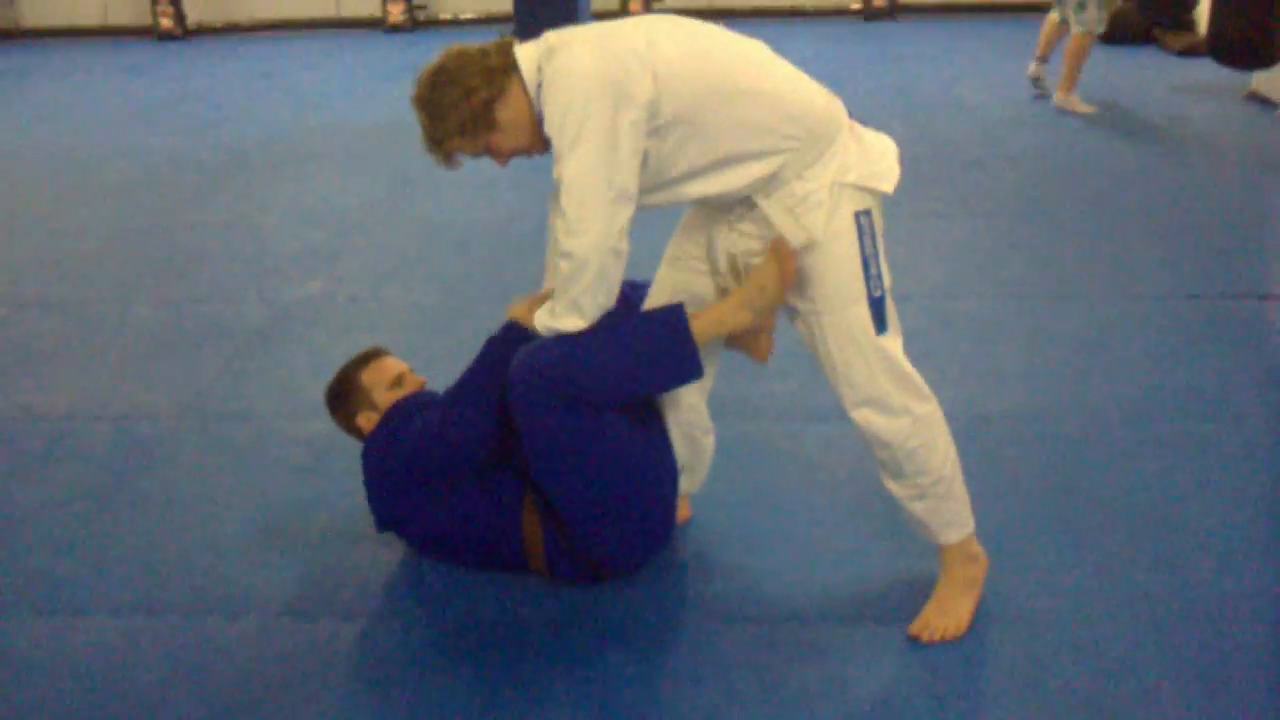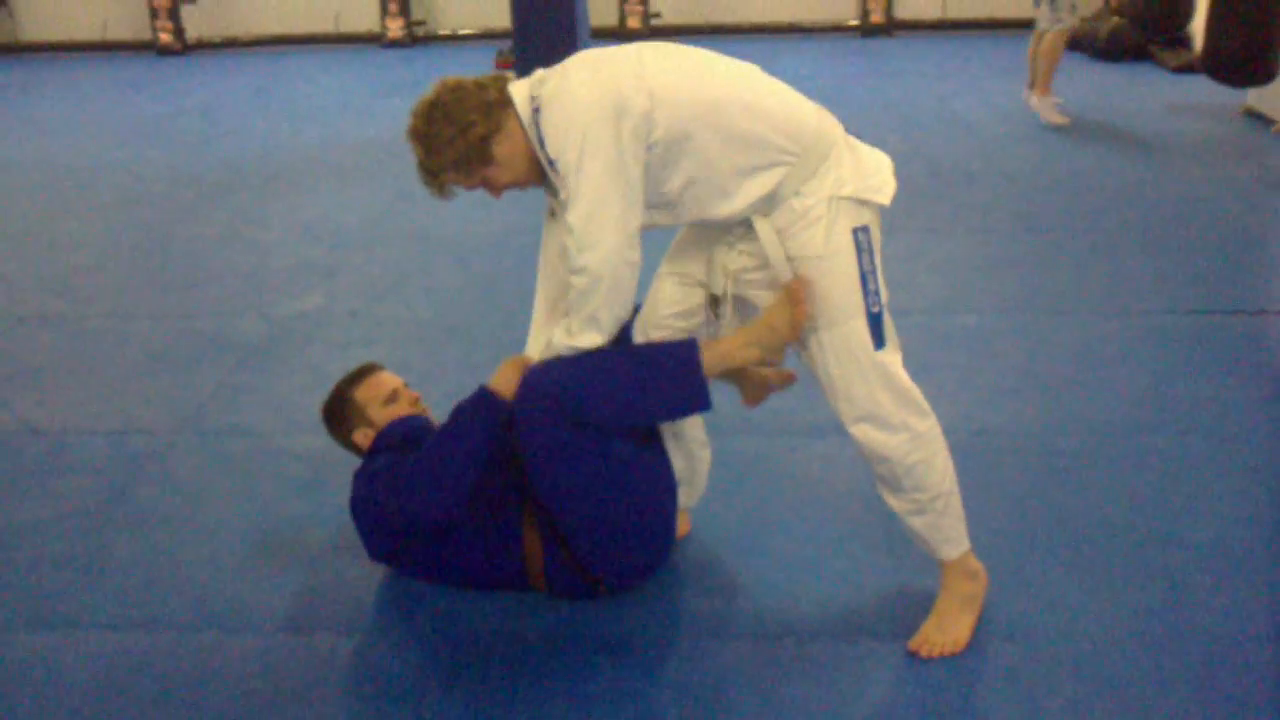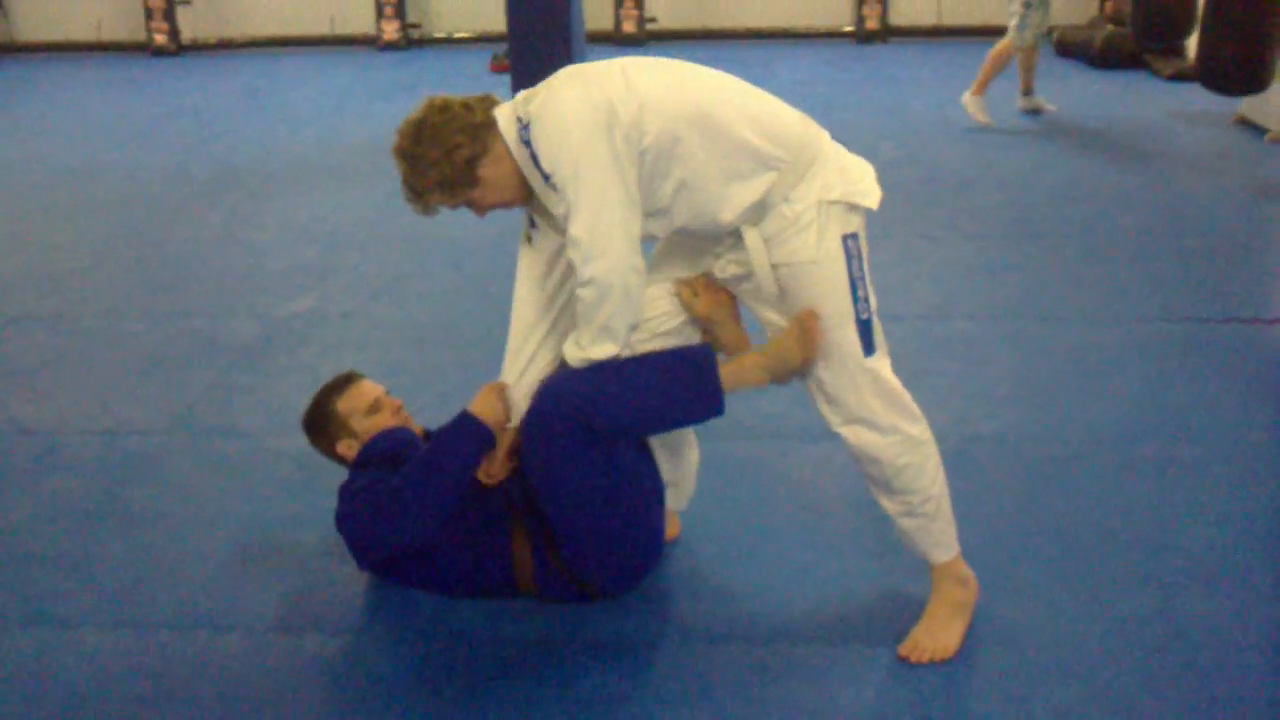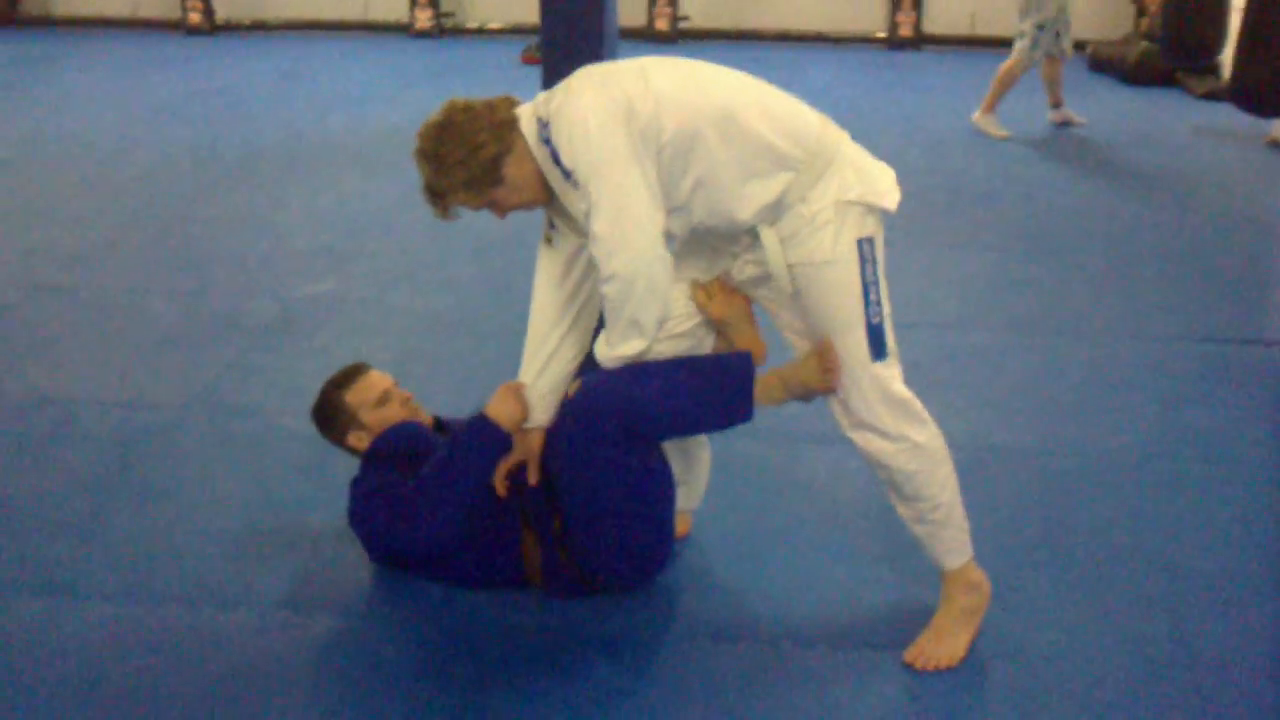
dt=0.2s
person 1, frame 1
left shoulder: (582, 83)
right shoulder: (560, 79)
left elbow: (595, 247)
right elbow: (576, 228)
left wrist: (550, 345)
left hip: (813, 180)
right hip: (737, 187)
left knee: (872, 384)
left ankle: (960, 553)
person 1, frame 2
left shoulder: (576, 110)
right shoulder: (552, 122)
left elbow: (603, 267)
right elbow: (564, 266)
left hip: (811, 196)
right hip: (731, 207)
left knee: (872, 400)
left ankle: (960, 572)
person 1, frame 3
left shoulder: (566, 123)
right shoulder: (540, 149)
left elbow: (609, 275)
right elbow: (543, 290)
left wrist: (575, 377)
right wrist: (515, 416)
left hip: (798, 202)
right hip: (715, 215)
left knee: (860, 400)
left ankle: (951, 576)
person 1, frame 4
left shoulder: (583, 121)
right shoulder: (558, 152)
left elbow: (635, 269)
right elbow: (563, 291)
left wrist: (610, 371)
right wrist: (535, 418)
left hip: (816, 202)
right hip: (732, 217)
left knee: (870, 401)
right knee: (660, 356)
left ankle: (961, 579)
person 2, frame 1
left shoulder: (433, 423)
right shoulder: (390, 458)
right elbow: (463, 426)
right wrist: (513, 331)
left hip: (637, 483)
right hip: (615, 518)
right knee: (535, 369)
right ankle: (736, 311)
person 2, frame 2
left shoulder: (437, 445)
right shoulder: (379, 490)
right elbow: (431, 493)
right wrist: (494, 399)
left hip: (633, 500)
right hip: (614, 538)
right knee: (546, 391)
left ankle: (732, 344)
right ankle: (744, 347)
person 2, frame 3
left shoulder: (427, 450)
right shoulder: (364, 506)
right elbow: (410, 516)
right wrist: (473, 426)
left hip: (611, 500)
right hip: (600, 548)
right knee: (564, 399)
left ankle: (712, 340)
right ankle: (758, 365)
person 2, frame 4
left shoulder: (441, 436)
right shoulder: (377, 499)
right elbow: (424, 519)
right wrist: (491, 429)
left hip: (607, 495)
right hip: (606, 546)
right knee: (600, 400)
left ankle: (730, 342)
right ankle: (782, 383)
